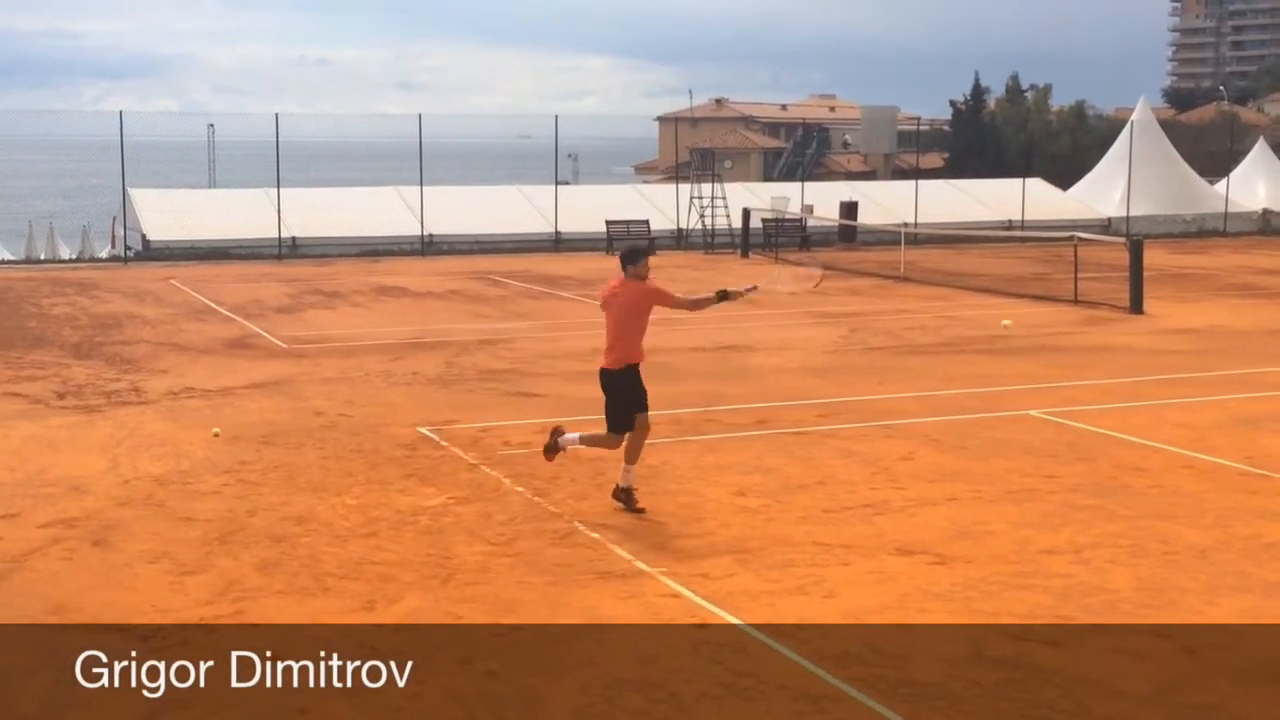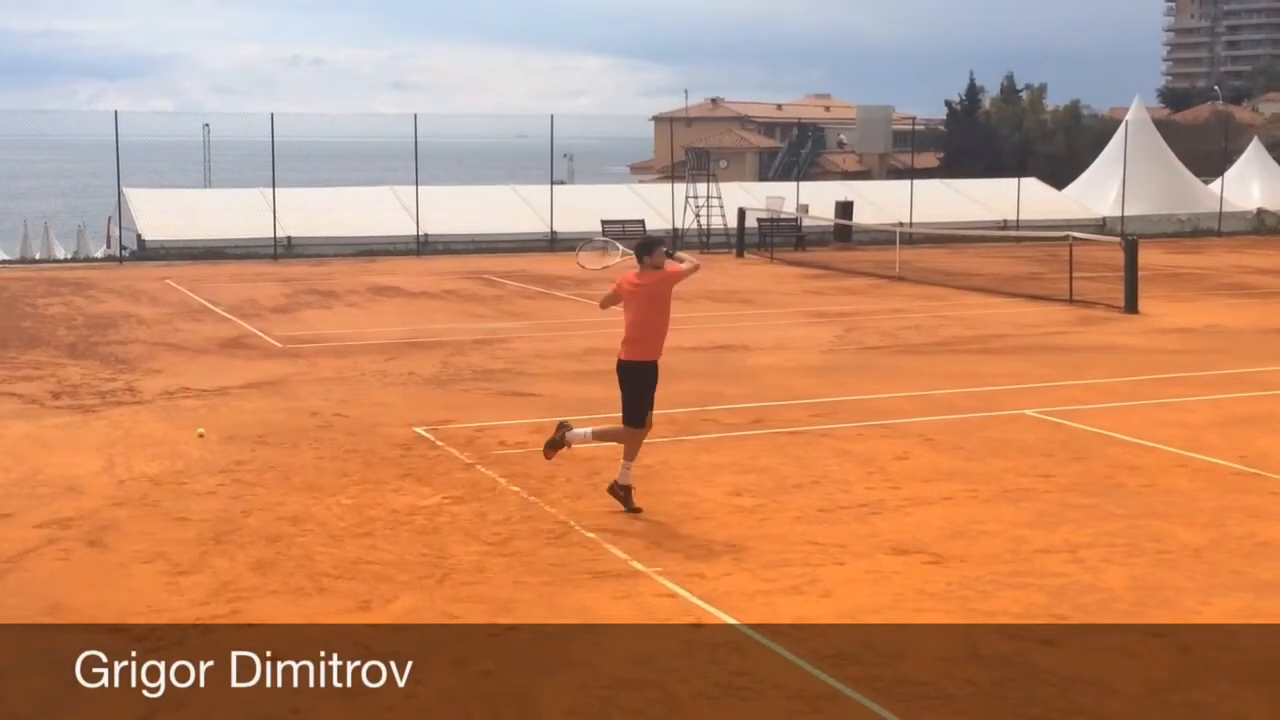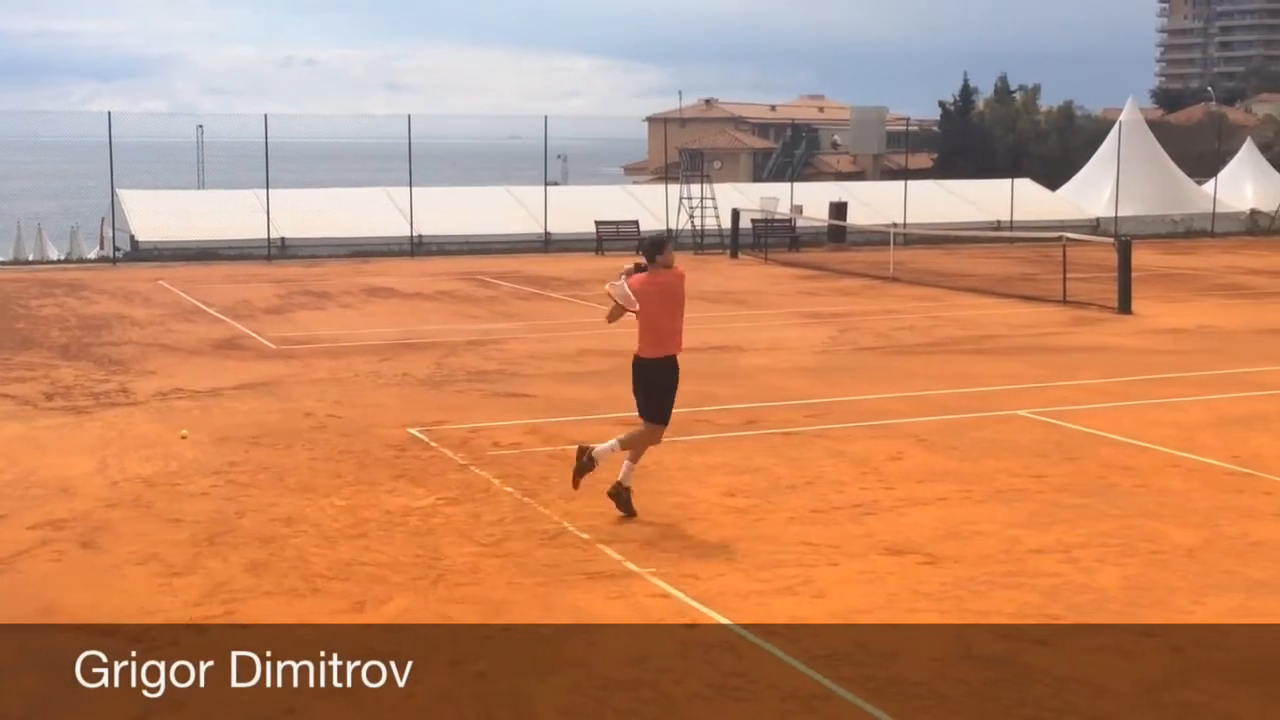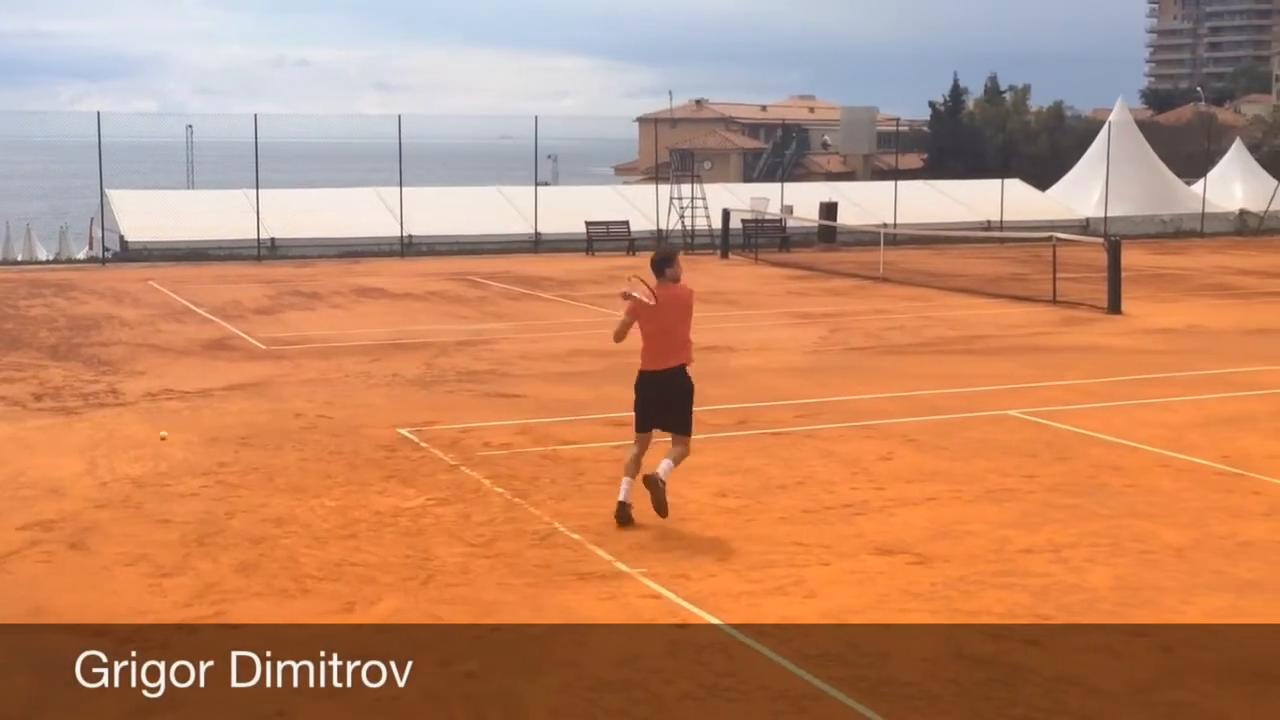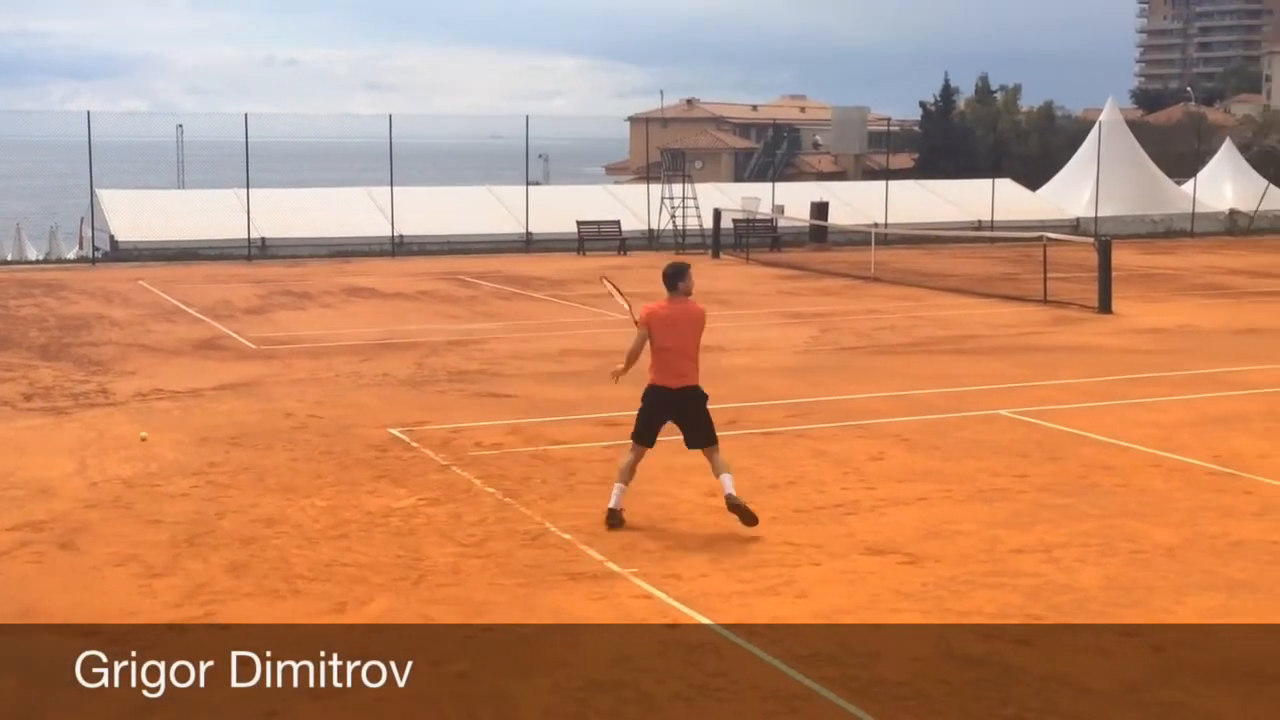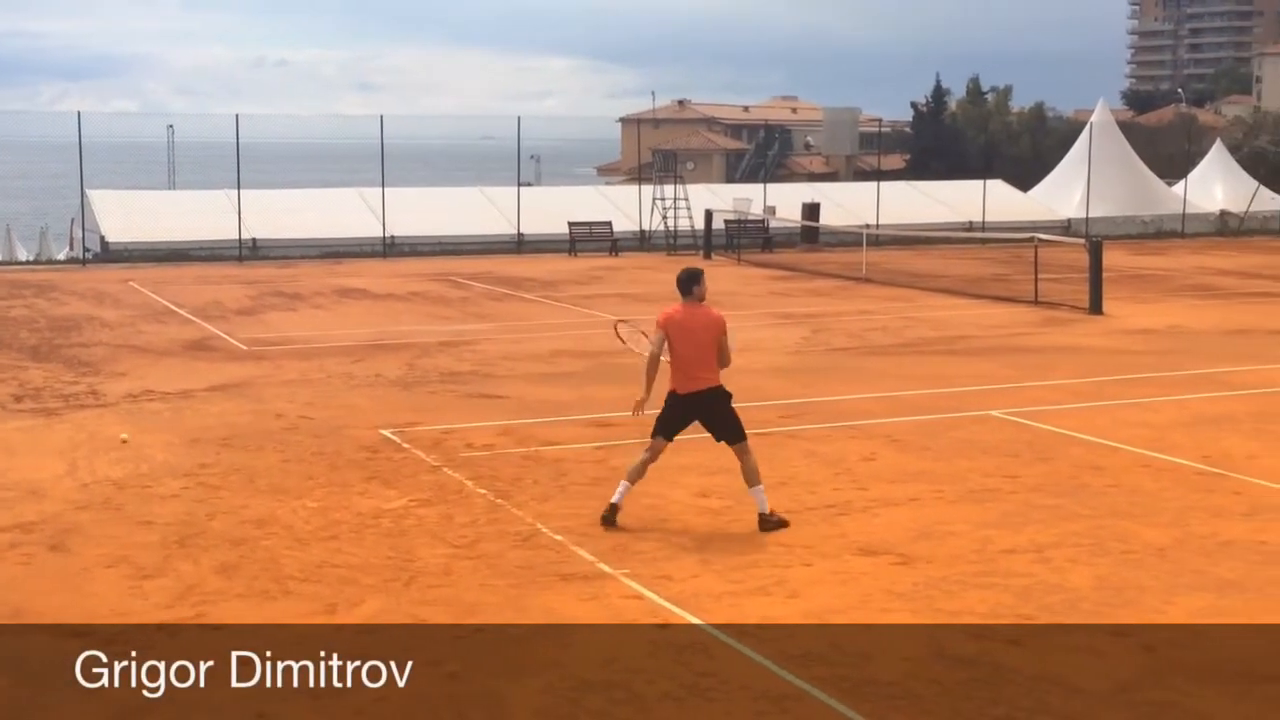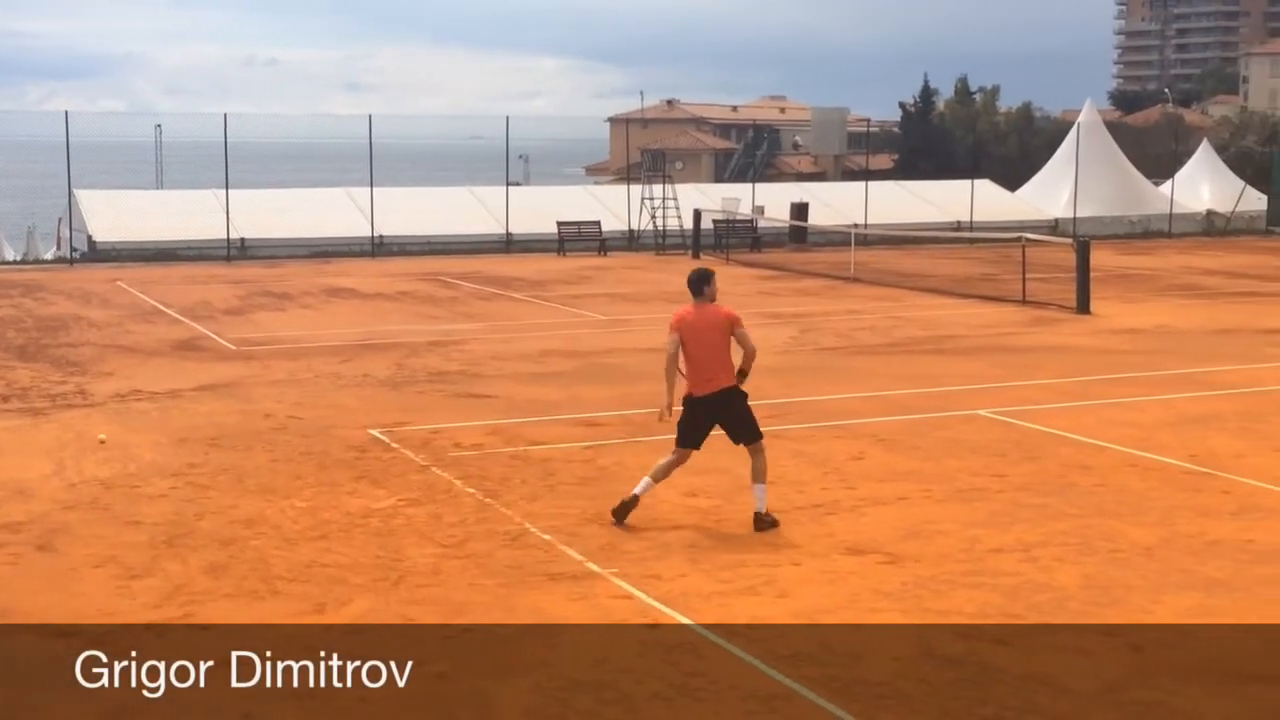
dt=0.1s
person 1, frame 1
left shoulder: (610, 288)
right shoulder: (645, 291)
right elbow: (689, 304)
right wrist: (724, 295)
left hip: (620, 369)
right hip: (619, 373)
left knee: (642, 428)
right knee: (614, 440)
left ankle: (624, 487)
right ankle: (562, 439)
person 1, frame 2
left shoulder: (625, 280)
right shoulder: (666, 277)
left elbow: (603, 304)
right elbow: (694, 264)
right wrist: (674, 255)
left hip: (629, 362)
right hip: (642, 365)
left knee: (639, 428)
right knee: (631, 432)
left ankle: (623, 484)
right ankle: (568, 435)
person 1, frame 3
left shoulder: (634, 283)
right shoulder: (675, 276)
left elbow: (611, 318)
right wrist: (638, 269)
left hip: (643, 361)
right hip: (663, 364)
left knee: (651, 428)
right knee: (653, 430)
left ankle: (623, 485)
right ankle: (592, 455)
person 1, frame 4
left shoulder: (639, 301)
right shoulder: (685, 294)
left elbow: (618, 337)
left hip: (646, 377)
right hip: (674, 378)
left knee: (641, 443)
right knee: (682, 443)
left ankle: (623, 504)
right ankle: (659, 477)
person 1, frame 5
left shoulder: (651, 312)
right shoulder: (699, 313)
left elbow: (635, 350)
left wrist: (623, 368)
left hip: (657, 392)
right hip: (689, 393)
left knee: (636, 452)
right knee: (713, 453)
left ankle: (614, 509)
right ankle: (732, 498)
person 1, frame 6
left shoulder: (667, 317)
right shoulder: (716, 318)
left elbow: (654, 355)
right elbow: (726, 360)
left wrist: (646, 392)
left hip: (680, 397)
right hip: (713, 394)
left knee: (651, 452)
right knee: (744, 451)
left ankle: (614, 506)
right ankle: (765, 514)
person 1, frame 7
left shoulder: (680, 318)
right shoulder: (727, 315)
left elbow: (671, 354)
right elbow: (750, 349)
left wrist: (669, 395)
right wrist: (742, 374)
left hip: (697, 397)
right hip: (728, 393)
left knee: (678, 456)
right knee: (756, 450)
left ankle: (633, 498)
right ankle: (761, 513)
